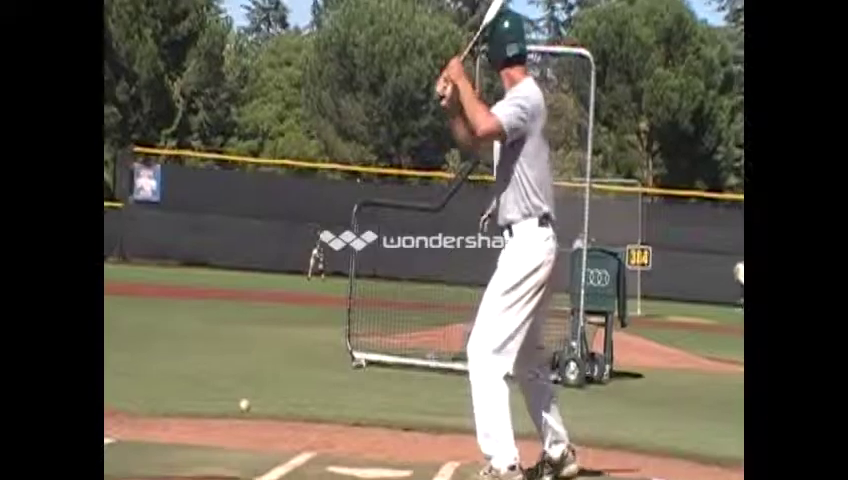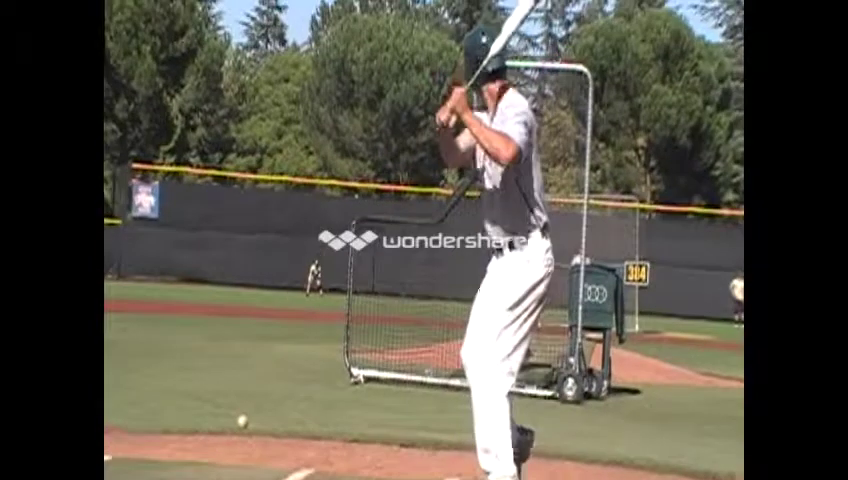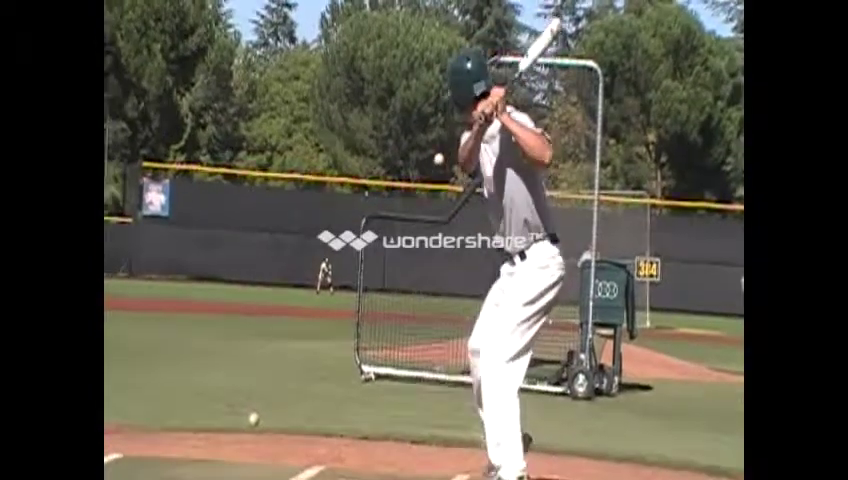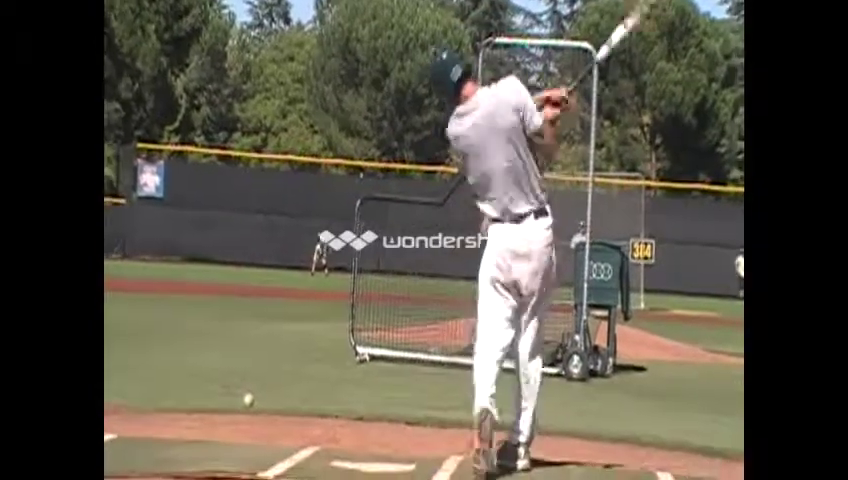
dt=0.4s
person 1, frame 1
left shoulder: (526, 97)
right shoulder: (518, 98)
left elbow: (484, 128)
right elbow: (471, 139)
left wrist: (461, 81)
right wrist: (451, 106)
left hip: (526, 242)
right hip: (531, 242)
left knee: (485, 351)
right knee: (526, 356)
person 1, frame 2
left shoulder: (516, 109)
right shoulder: (491, 113)
left elbow: (506, 155)
right elbow: (456, 159)
left wrist: (466, 114)
right wrist: (445, 128)
left hip: (526, 256)
right hip: (505, 256)
left knee: (489, 368)
right knee: (474, 356)
right ankle: (512, 439)
person 1, frame 3
left shoulder: (515, 121)
right shoulder: (483, 127)
left elbow: (545, 154)
right elbow: (464, 164)
left wrist: (503, 117)
right wrist: (479, 125)
left hip: (537, 263)
right hip: (516, 263)
left knee: (497, 367)
right knee: (479, 351)
right ankle: (506, 439)
person 1, frame 4
left shoulder: (455, 129)
right shoulder: (511, 91)
right elbow: (546, 138)
left wrist: (539, 101)
right wrist: (550, 109)
left hip: (502, 237)
right hip: (539, 232)
left knee: (491, 341)
right knee: (531, 347)
left ankle: (485, 410)
right ankle: (519, 443)
